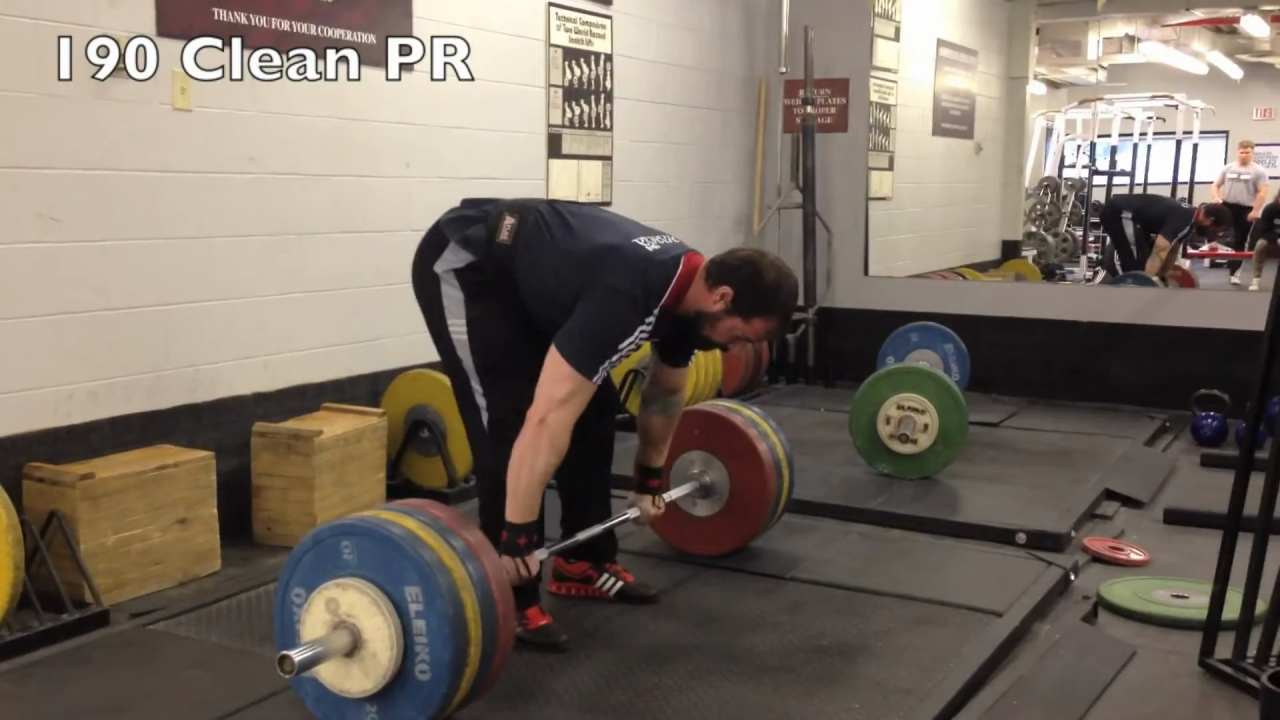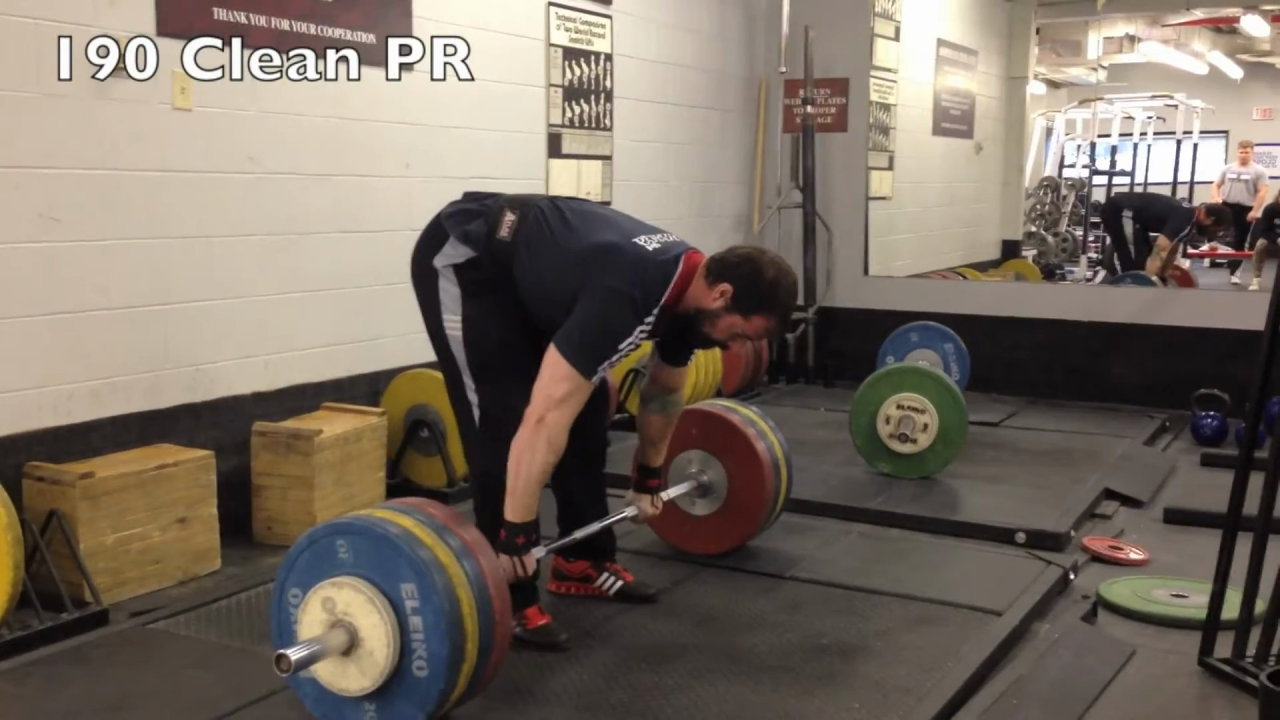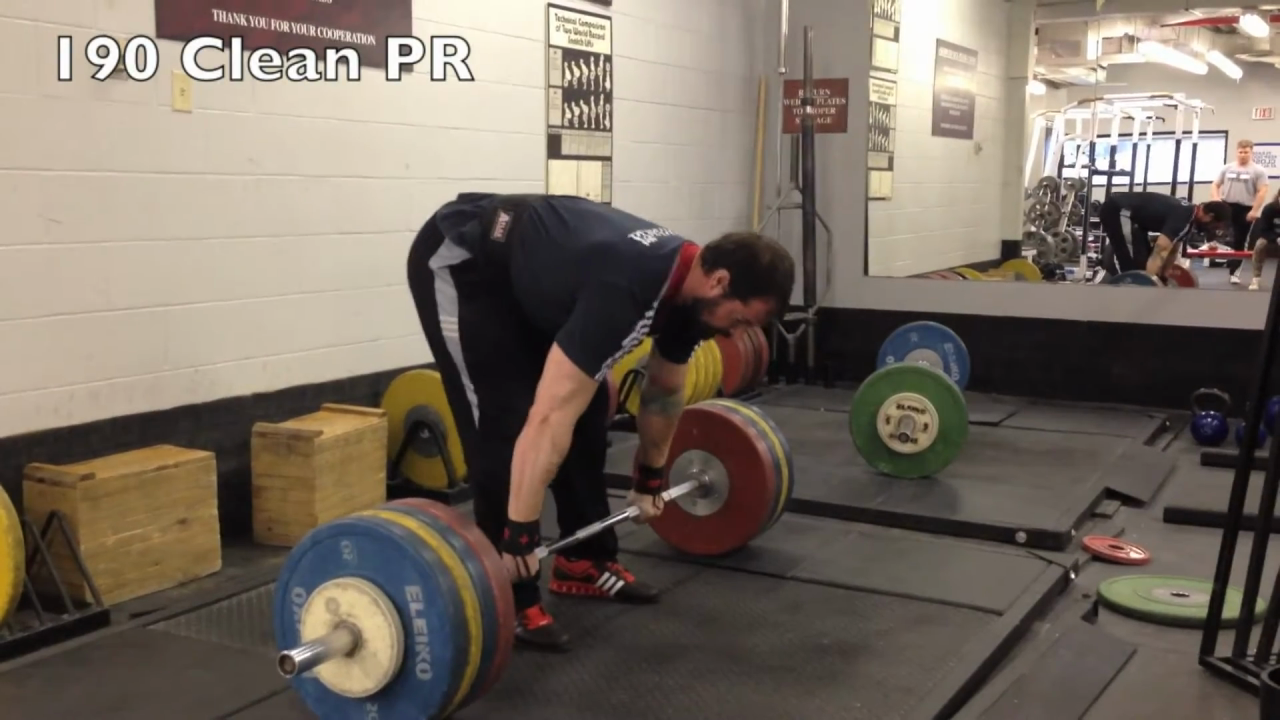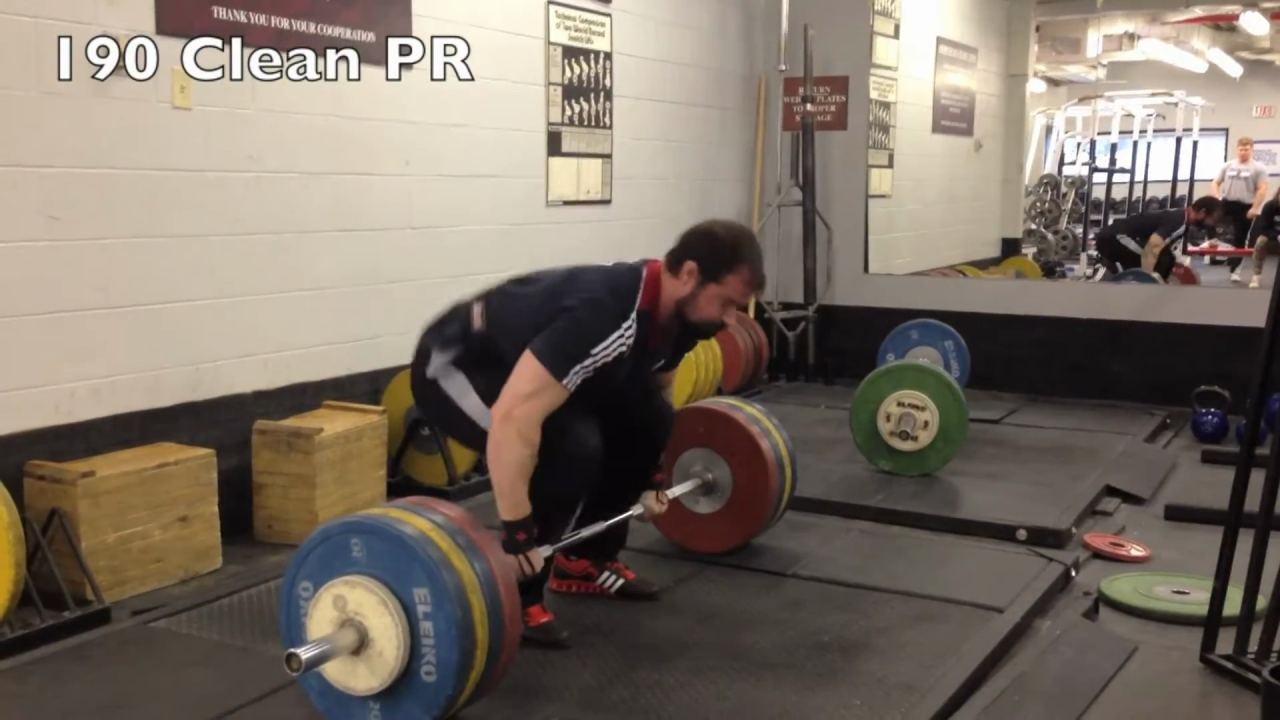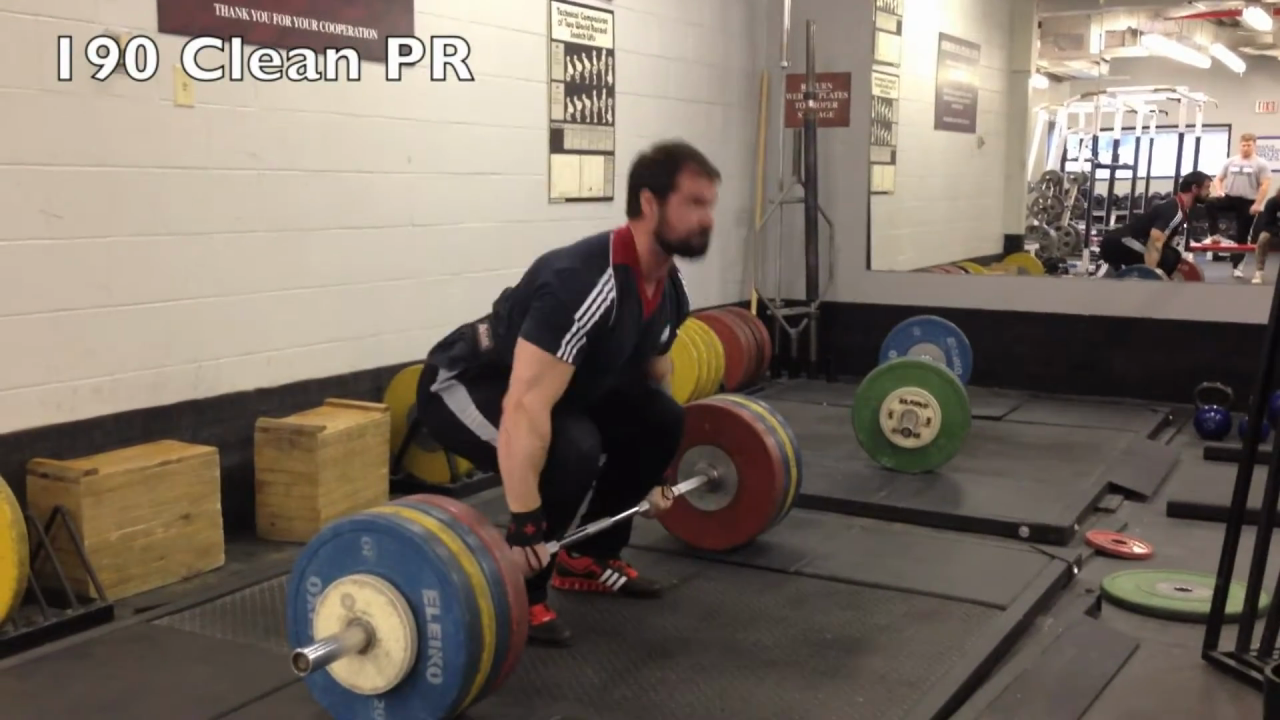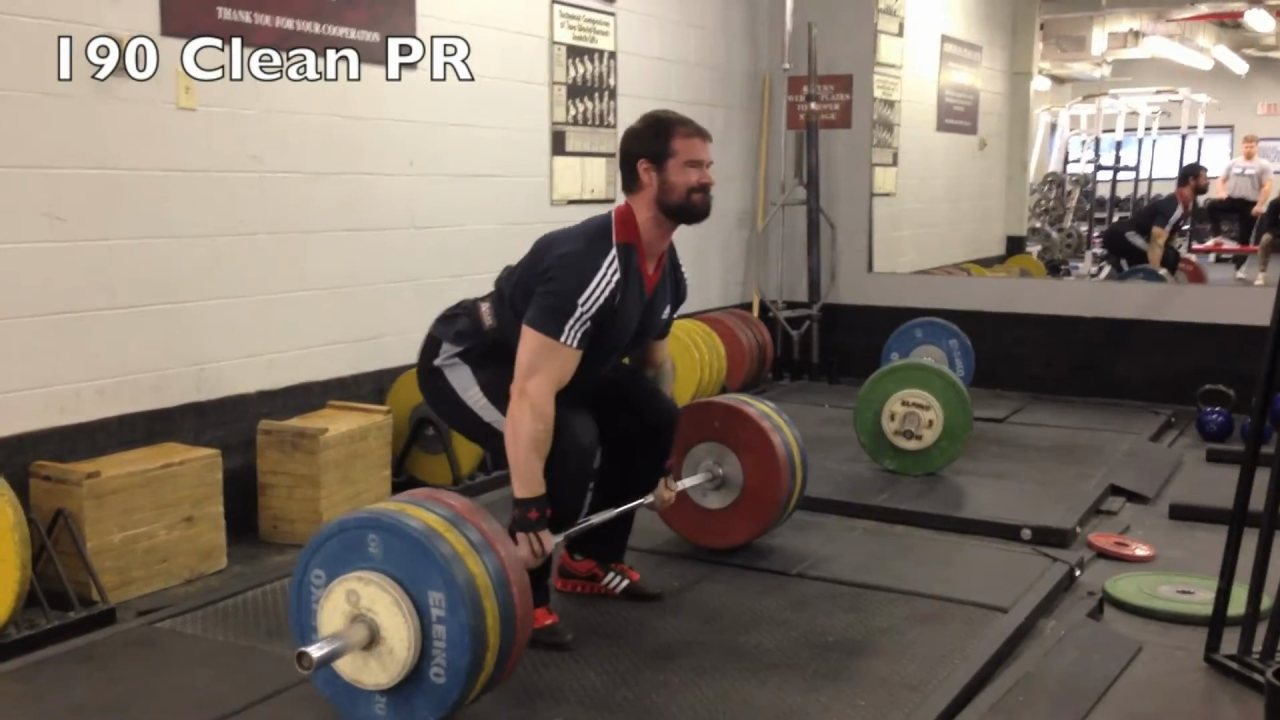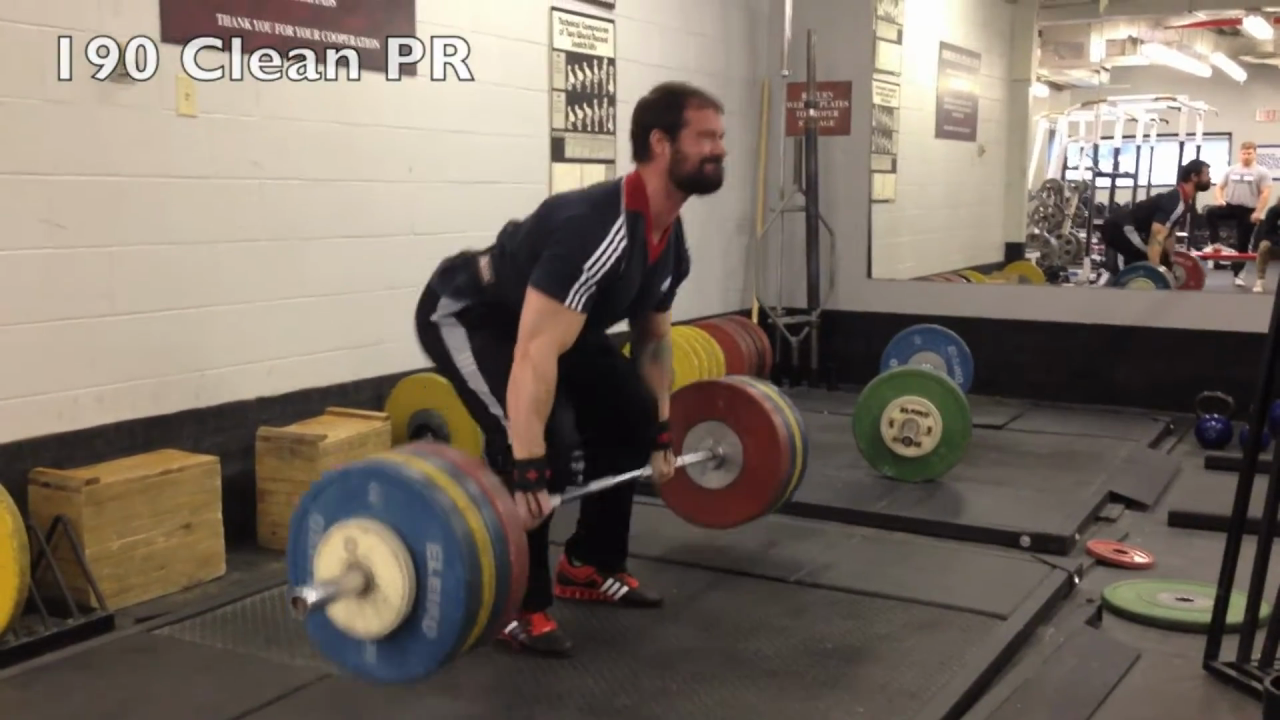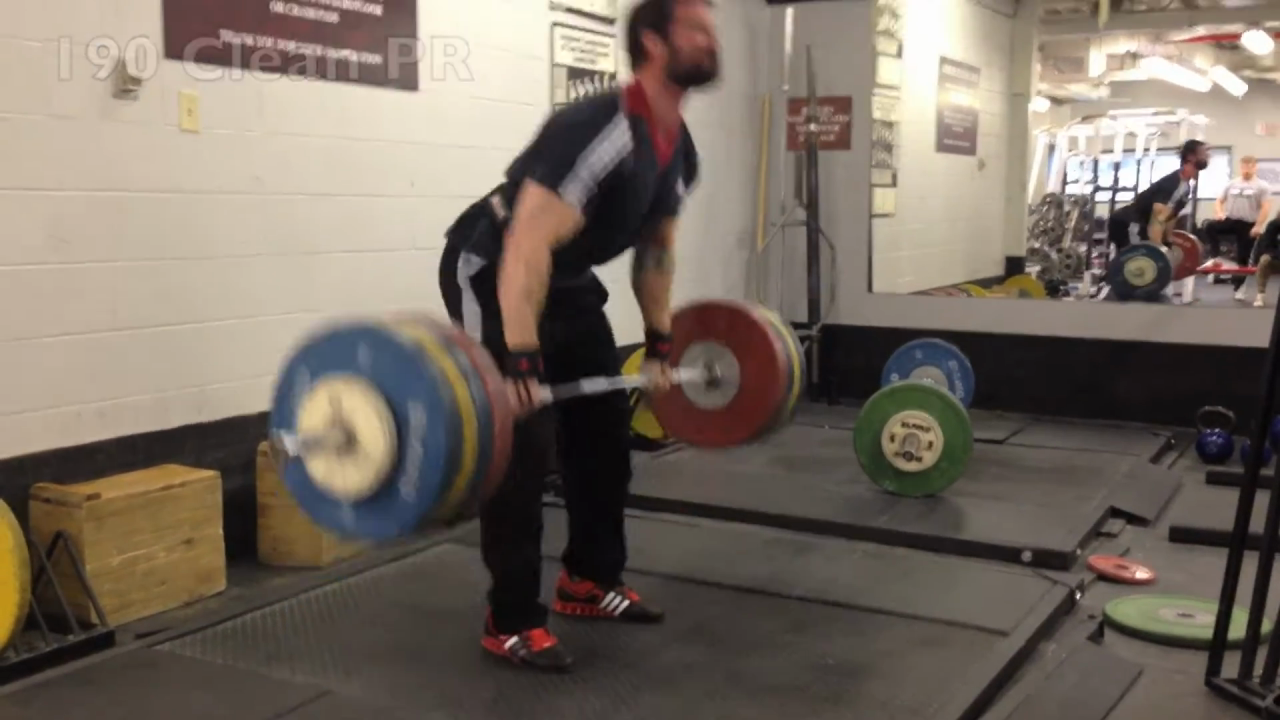
dt=0.3s
person 1, frame 1
left shoulder: (688, 283)
right shoulder: (628, 295)
left elbow: (665, 392)
right elbow: (548, 418)
left wrist: (650, 481)
right wrist: (517, 537)
left hip: (523, 270)
right hip: (463, 263)
left knee: (595, 408)
right knee: (510, 420)
left ankle: (583, 561)
right ankle: (507, 596)
person 1, frame 2
left shoulder: (689, 284)
right shoulder: (627, 295)
left elbow: (663, 391)
right elbow: (545, 418)
left wrist: (648, 479)
right wrist: (516, 536)
left hip: (525, 265)
right hip: (464, 258)
left knee: (586, 409)
right knee: (504, 420)
left ankle: (583, 560)
right ankle: (506, 597)
person 1, frame 3
left shoulder: (685, 280)
right shoulder: (626, 290)
left elbow: (664, 390)
right elbow: (549, 417)
left wrist: (650, 479)
right wrist: (520, 535)
left hip: (522, 270)
right hip: (460, 261)
left knee: (586, 406)
right knee: (504, 421)
left ankle: (584, 560)
right ankle: (507, 598)
person 1, frame 4
left shoulder: (676, 318)
right shoulder: (604, 314)
left elbow: (653, 386)
right elbow: (511, 419)
left wrist: (649, 480)
right wrist: (517, 534)
left hip: (526, 364)
right hip: (455, 364)
left knee: (649, 419)
right knee: (575, 446)
left ankle: (586, 559)
person 1, frame 5
left shoulder: (669, 290)
right shoulder: (583, 283)
left elbow: (653, 377)
right elbow: (523, 408)
left wrist: (654, 476)
right wrist: (524, 528)
right hip: (462, 385)
left knee: (661, 420)
right knee: (572, 449)
left ankle: (589, 557)
person 1, frame 6
left shoulder: (667, 269)
right shoulder: (588, 265)
left elbow: (653, 363)
right elbow: (531, 396)
left wrist: (659, 466)
right wrist: (528, 515)
right hip: (466, 359)
left knee: (654, 417)
right knee: (569, 443)
left ankle: (591, 561)
person 1, frame 7
left shoulder: (671, 241)
right shoulder: (595, 229)
left elbow: (653, 338)
right elbow: (535, 356)
left wrist: (660, 435)
right wrist: (528, 473)
left hip: (547, 324)
right hip: (466, 314)
left knee: (629, 412)
right knee: (550, 436)
left ankle: (591, 566)
right ankle: (517, 605)
person 1, frame 8
left shoulder: (680, 153)
right shoulder: (605, 132)
left elbow: (655, 250)
right elbow: (528, 246)
left wrist: (659, 343)
right wrist: (520, 365)
left hip: (567, 279)
right hip: (489, 271)
left knee: (605, 423)
right knee: (523, 438)
left ankle: (591, 581)
right ankle: (512, 623)
